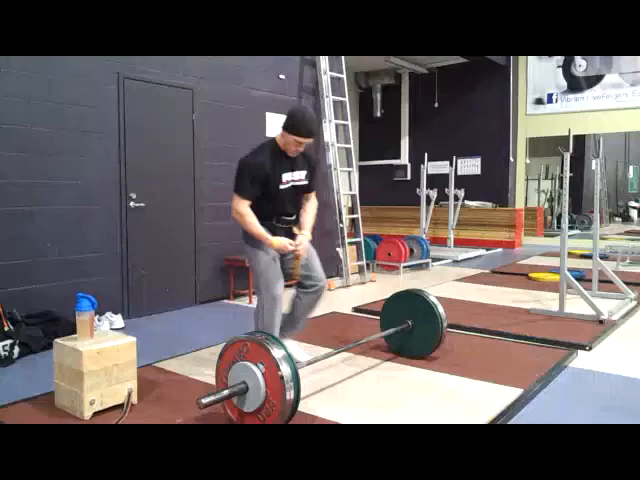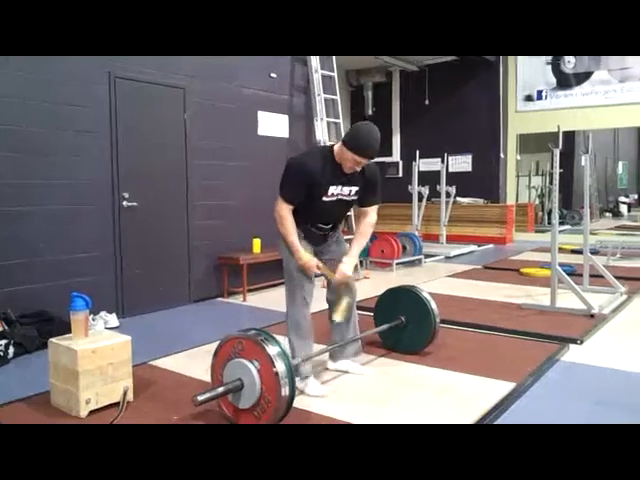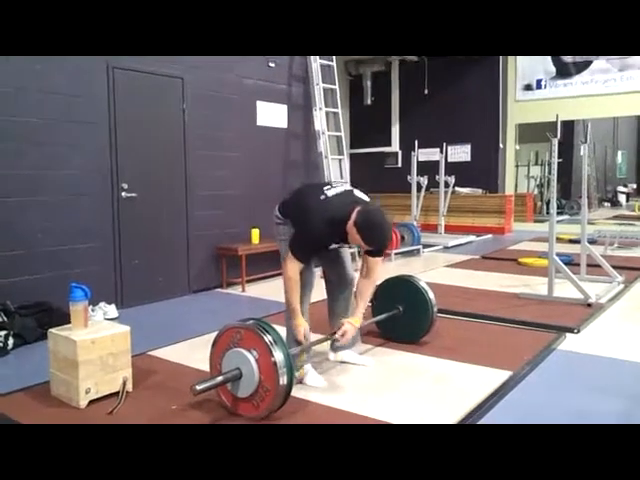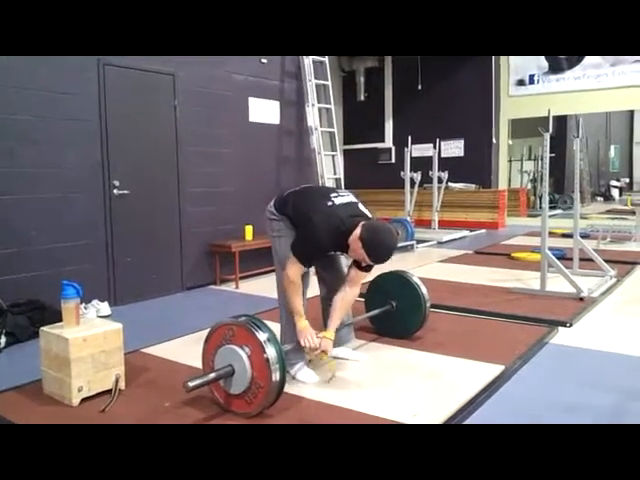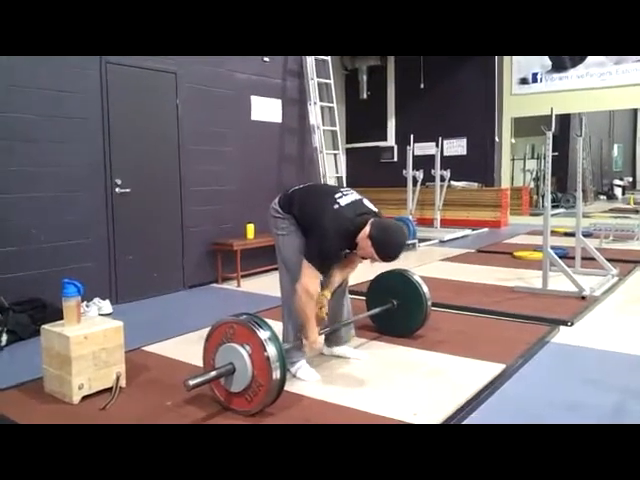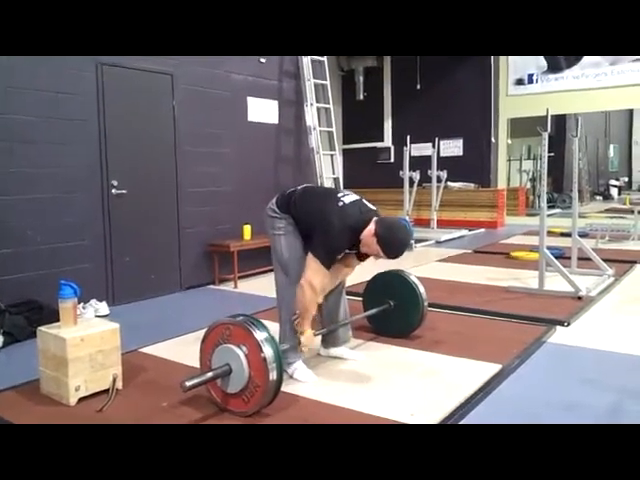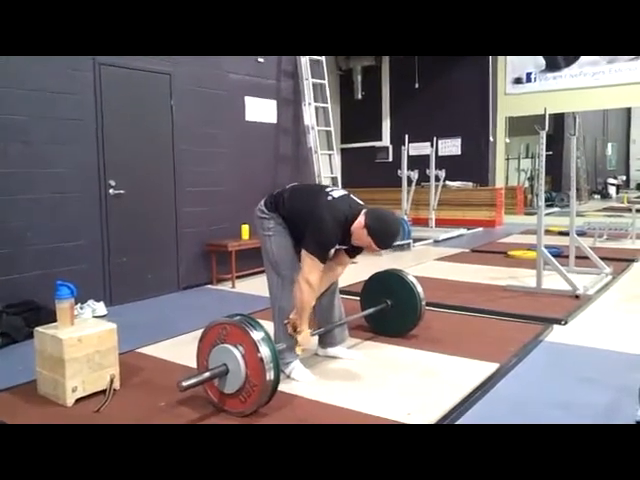
dt=0.7s
person 1, frame 1
left shoulder: (307, 160)
right shoulder: (256, 162)
left elbow: (310, 200)
right elbow: (239, 208)
left wrist: (305, 234)
right wrist: (269, 240)
left hip: (293, 232)
right hip: (261, 234)
left knee: (314, 281)
right knee: (272, 295)
left ankle: (288, 338)
person 1, frame 2
left shoulder: (369, 174)
right shoulder: (306, 165)
left elbow: (368, 218)
right elbow: (282, 210)
left wrist: (350, 259)
right wrist: (300, 254)
left hip: (332, 235)
right hip: (298, 235)
right knee: (300, 298)
left ankle: (341, 356)
right ankle: (301, 372)
person 1, frame 3
left shoulder: (374, 226)
right shoulder: (317, 225)
left elbow: (370, 275)
right elbow: (291, 270)
left wrist: (355, 320)
right wrist: (297, 319)
right hip: (292, 221)
left knee: (345, 280)
right knee: (303, 285)
left ankle: (341, 348)
right ankle: (299, 362)
person 1, frame 4
left shoulder: (371, 238)
right shoulder: (321, 231)
left elbow: (350, 287)
right elbow: (291, 273)
left wrist: (329, 334)
right wrist: (302, 323)
right hip: (284, 218)
left knee: (336, 279)
right knee: (296, 284)
left ankle: (338, 343)
right ankle: (293, 359)
person 1, frame 5
left shoulder: (378, 228)
right shoulder: (332, 233)
left elbow: (348, 263)
right elbow: (305, 288)
left wrist: (326, 294)
right wrist: (311, 336)
left hip: (316, 212)
right hip: (288, 215)
left knee: (338, 280)
right knee: (296, 281)
left ankle: (336, 342)
right ankle: (294, 357)
person 1, frame 6
left shoulder: (374, 227)
right shoulder: (337, 230)
left elbow: (345, 266)
right elbow: (309, 282)
left wrist: (316, 298)
right wrist: (305, 329)
left hip: (312, 215)
right hip: (284, 216)
left knee: (335, 281)
right knee: (294, 282)
left ankle: (334, 343)
right ankle: (291, 358)
person 1, frame 7
left shoulder: (361, 225)
right shoulder: (327, 225)
left elbow: (336, 267)
right elbow: (307, 280)
left wrist: (307, 303)
right wrist: (303, 327)
left hip: (302, 218)
right hip: (274, 217)
left knee: (329, 280)
right knee: (288, 282)
left ankle: (331, 342)
right ankle: (286, 358)
